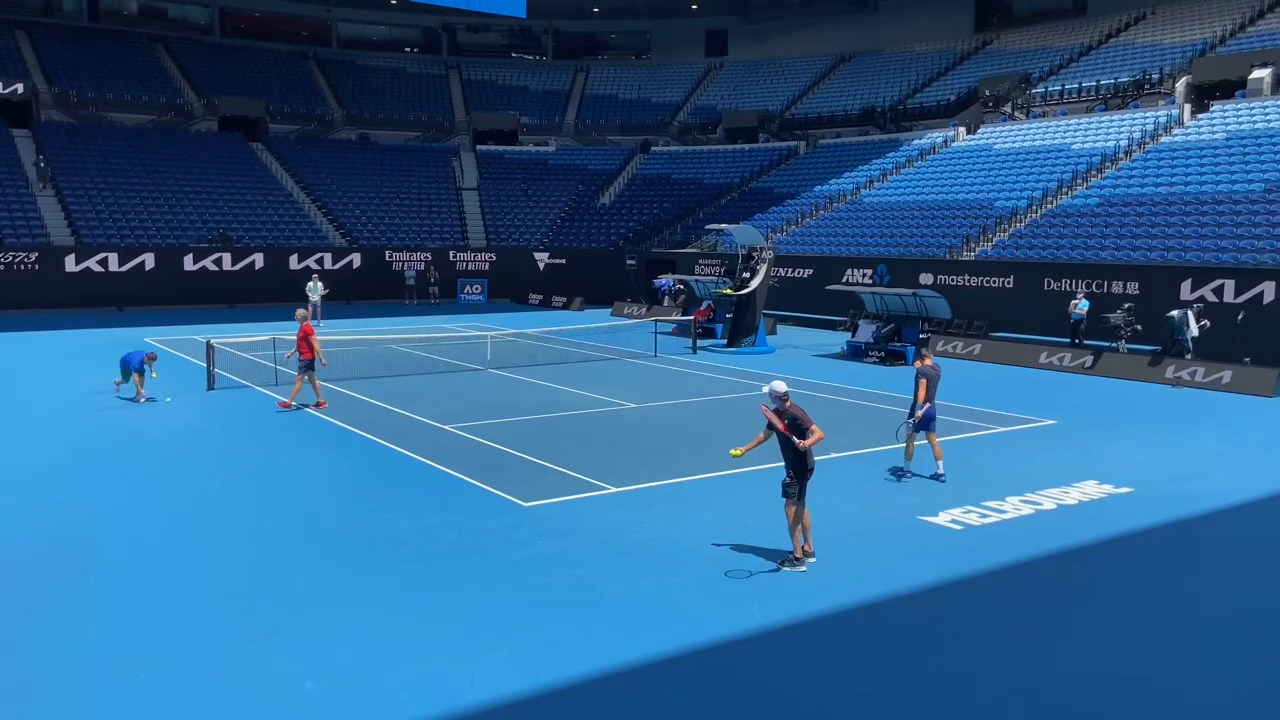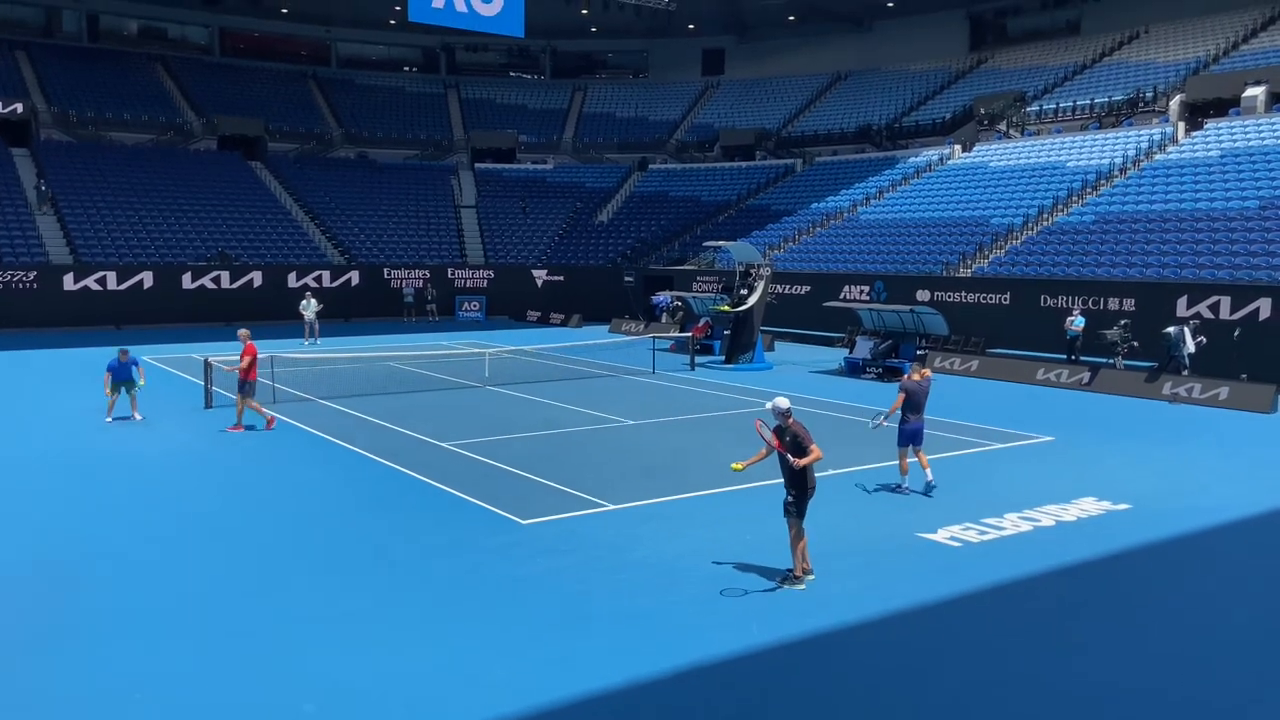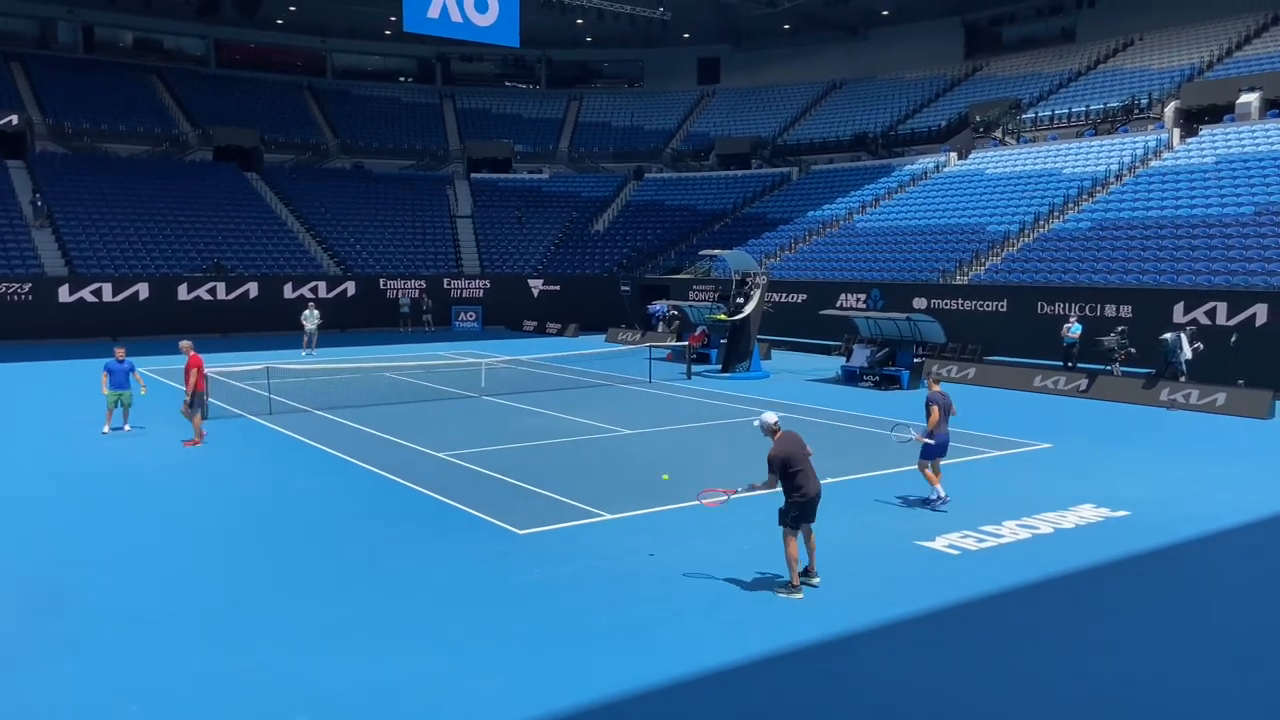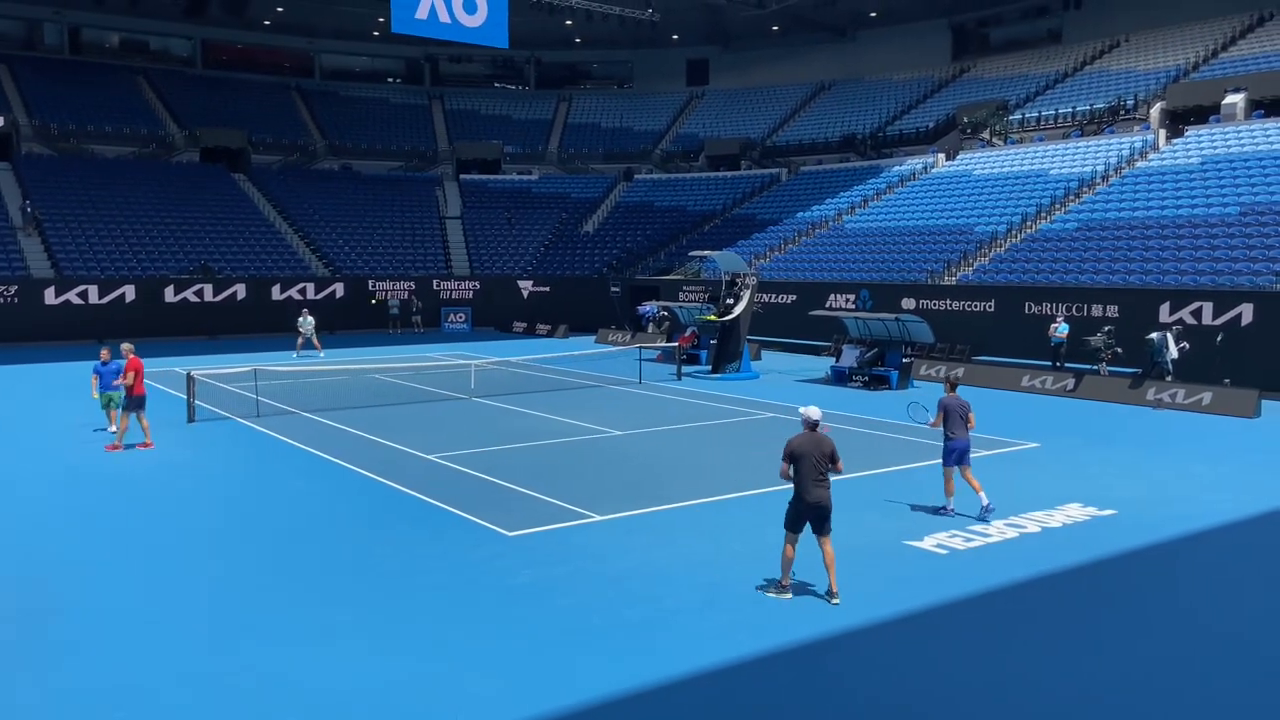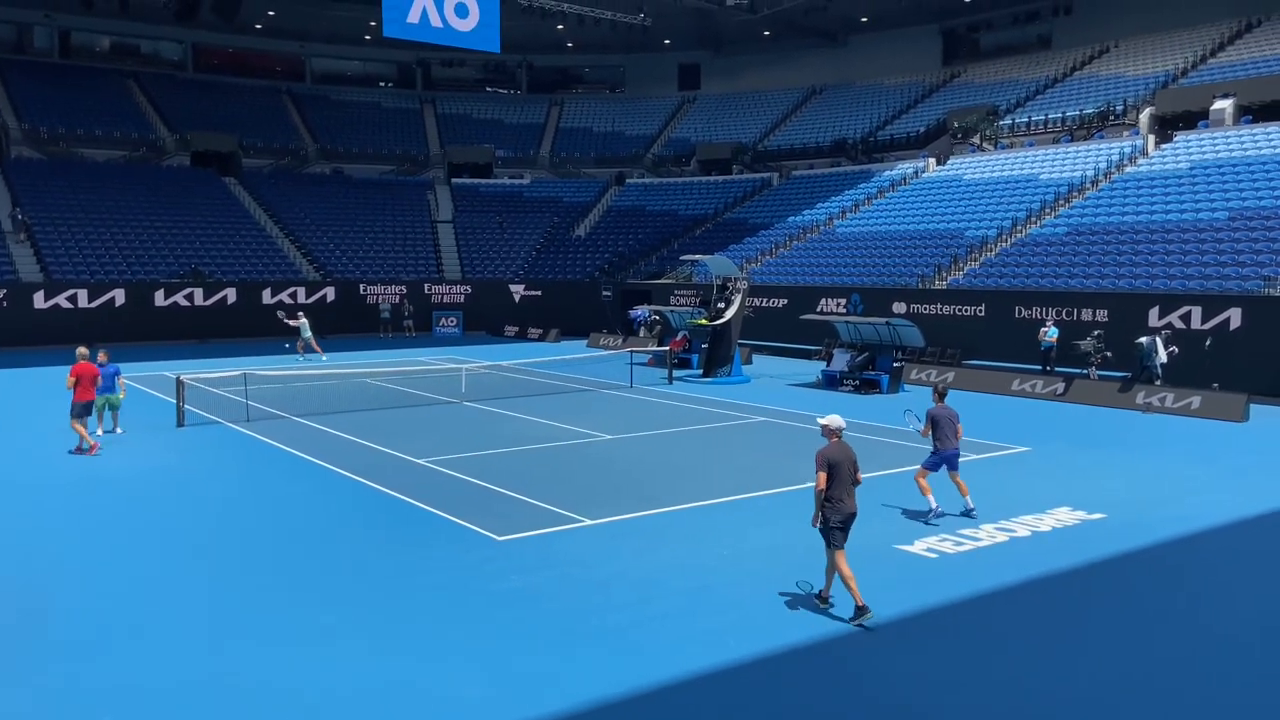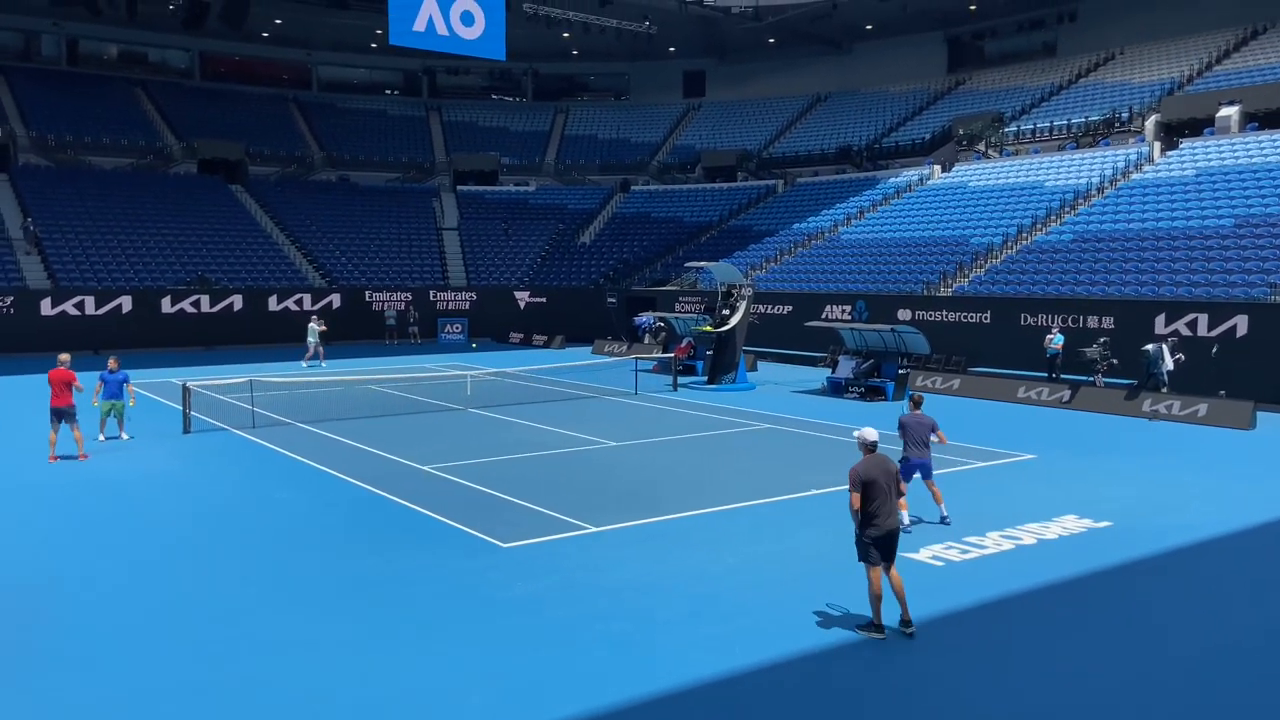
dt=0.7s
person 1, frame 1
left shoulder: (796, 413)
right shoulder: (776, 413)
left elbow: (819, 433)
right elbow: (765, 434)
left wrist: (807, 443)
right wrist: (745, 449)
left hip: (801, 468)
right hip: (794, 467)
left knee: (791, 509)
right knee: (800, 507)
left ankle: (797, 559)
right ankle: (808, 550)
person 1, frame 2
left shoulder: (798, 431)
right shoulder: (778, 430)
left elbow: (818, 454)
right elbow: (767, 450)
left wrist: (802, 461)
right wrist: (746, 463)
left hip: (801, 487)
right hip: (792, 485)
left knee: (794, 528)
right knee: (796, 526)
left ankle: (797, 577)
right ankle: (806, 568)
person 1, frame 3
left shoulder: (774, 454)
right shoulder: (794, 436)
left elbow: (773, 483)
right elbow: (808, 453)
left wrist: (754, 487)
left hip: (798, 497)
right hip: (815, 490)
left knee: (790, 538)
right knee: (807, 529)
left ankle: (795, 586)
right ankle: (811, 572)
person 1, frame 4
left shoulder: (793, 443)
right shoulder: (828, 442)
left elbow: (783, 474)
right elbow: (839, 469)
left hip: (802, 500)
right hip: (824, 500)
left knee: (790, 541)
right knee: (825, 543)
left ankle: (784, 585)
right ankle: (833, 591)
person 1, frame 5
left shoulder: (824, 453)
right shoulder: (849, 450)
left elbow: (820, 486)
right elbow: (858, 480)
left wrist: (817, 512)
left hip: (833, 512)
right hip: (850, 509)
left knee: (839, 560)
right knee: (832, 553)
left ankle: (861, 606)
right ankle: (824, 596)
person 1, frame 6
left shoulder: (857, 470)
right shoulder: (890, 463)
left elbow: (855, 505)
right elbow: (902, 491)
left wrist: (857, 525)
left hip: (871, 530)
right hip: (892, 526)
left knee: (874, 575)
right knee: (891, 571)
left ankle: (876, 625)
right ankle: (906, 619)
